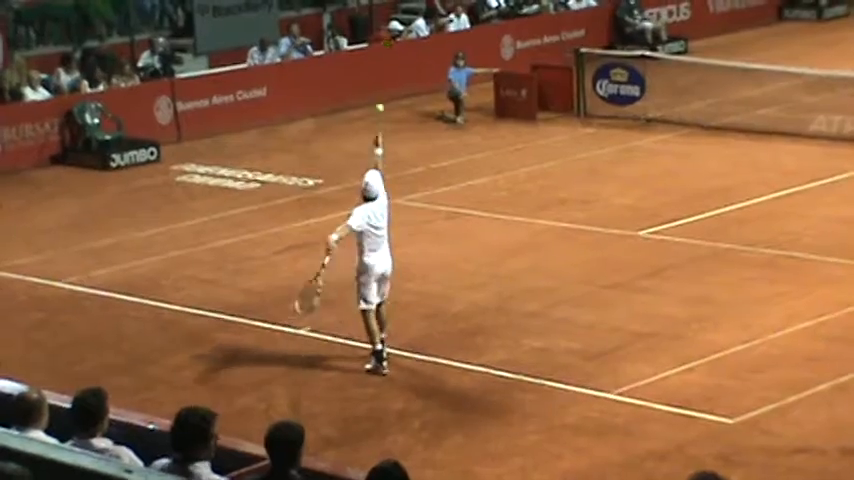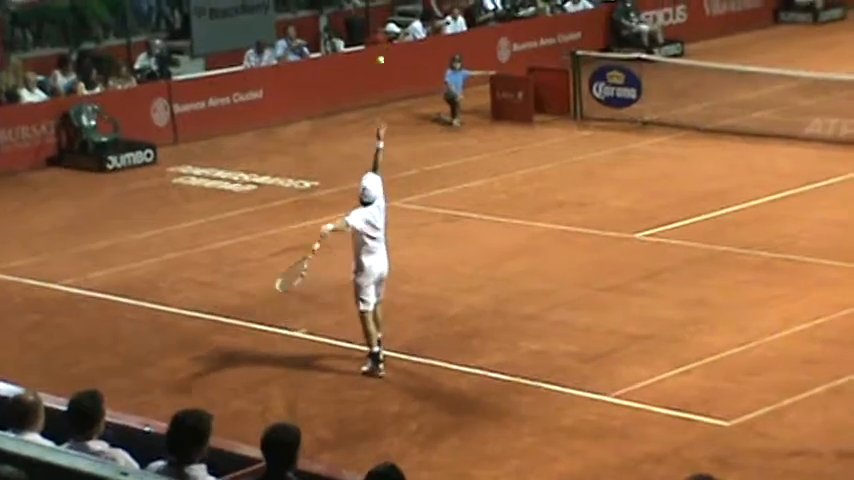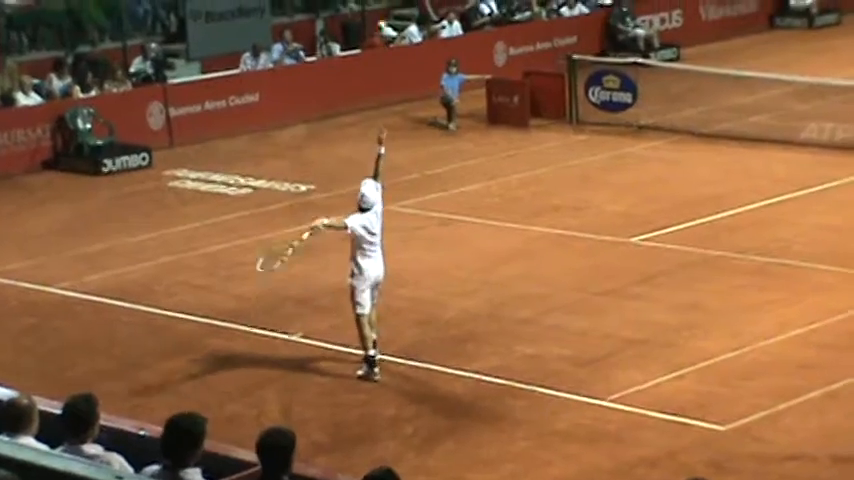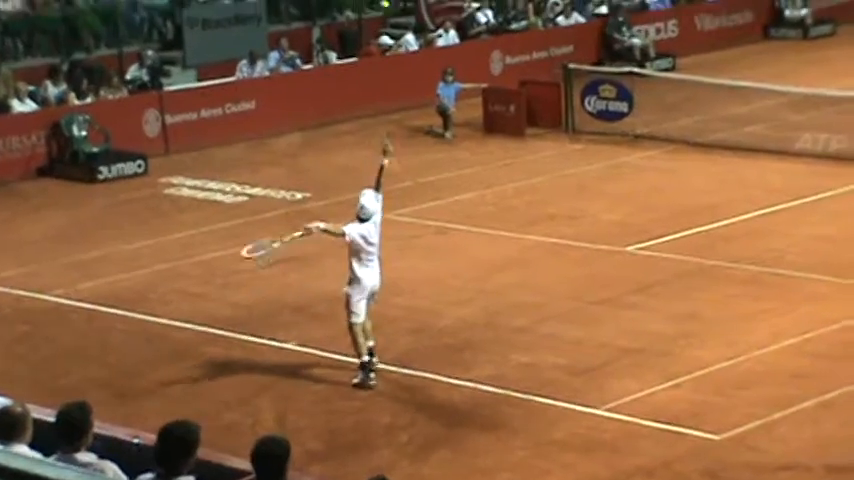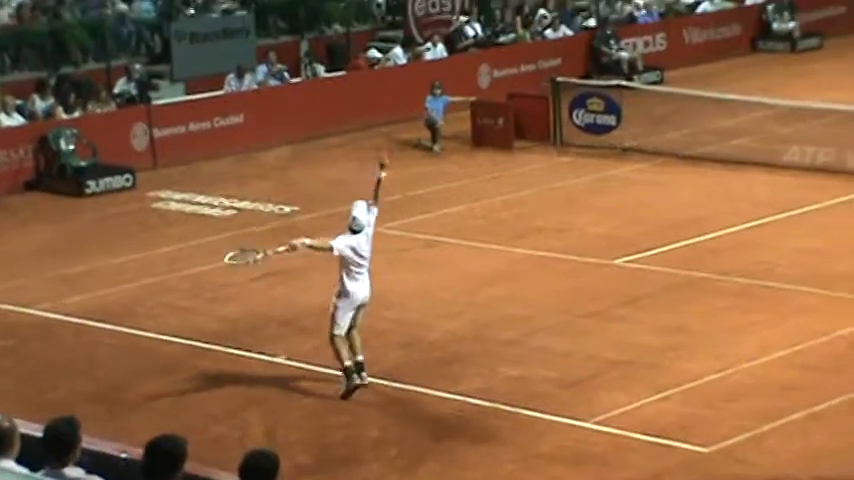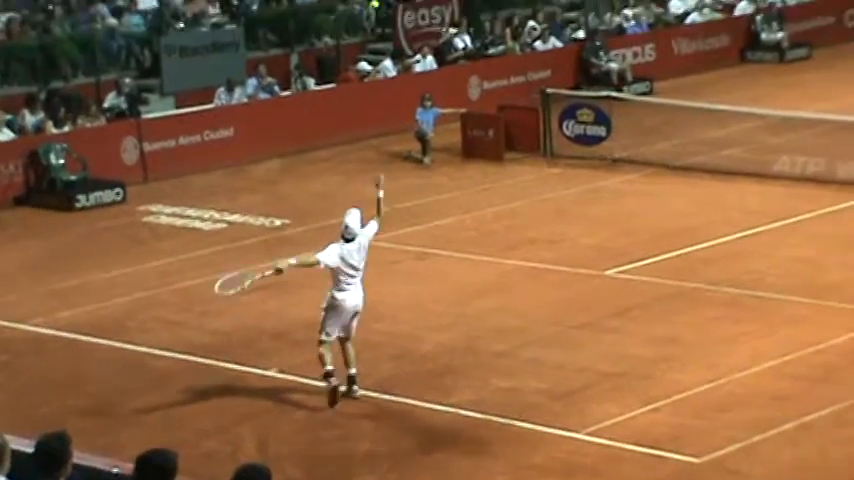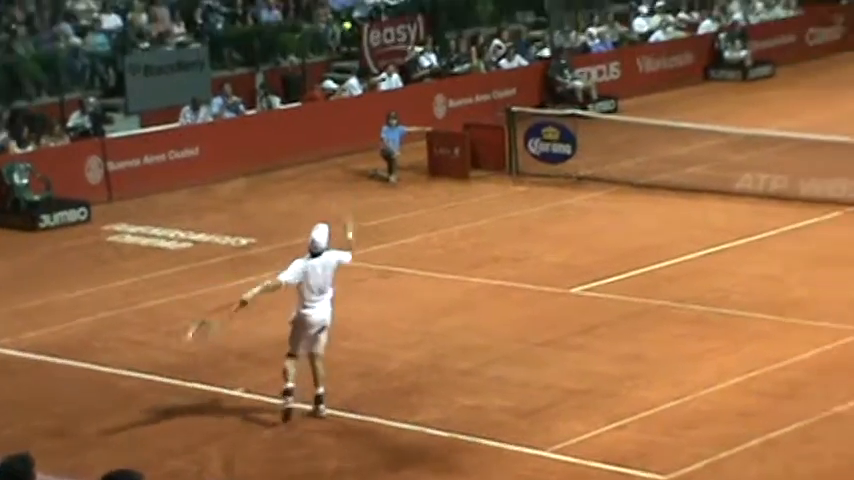
dt=0.1s
person 1, frame 1
left shoulder: (360, 212)
right shoulder: (382, 199)
left elbow: (349, 226)
right elbow: (379, 173)
left wrist: (334, 238)
right wrist: (379, 151)
left hip: (369, 268)
right hip: (386, 264)
left knee: (368, 312)
right knee: (380, 307)
left ankle: (380, 360)
right ankle: (381, 347)
person 1, frame 2
left shoulder: (359, 215)
right shoulder: (379, 204)
left elbow: (346, 223)
right elbow: (377, 170)
left wrist: (329, 227)
right wrist: (380, 143)
left hip: (366, 270)
right hip: (382, 265)
left knee: (366, 314)
right knee: (376, 306)
left ankle: (376, 362)
right ankle: (378, 347)
person 1, frame 3
left shoulder: (357, 220)
right shoulder: (377, 207)
left elbow: (342, 223)
right elbow: (376, 178)
left wrist: (322, 222)
right wrist: (380, 149)
left hip: (363, 274)
right hip: (378, 270)
left knee: (361, 318)
right knee: (369, 310)
left ankle: (371, 367)
right ankle: (373, 350)
person 1, frame 4
left shoulder: (355, 229)
right shoulder: (376, 218)
left elbow: (340, 230)
right elbow: (377, 190)
left wrist: (320, 226)
right wrist: (384, 161)
left hip: (360, 282)
right hip: (374, 279)
left knee: (355, 326)
right knee: (364, 320)
left ankle: (366, 372)
right ankle: (370, 360)
person 1, frame 5
left shoulder: (347, 241)
right shoulder: (368, 230)
left elbow: (328, 245)
right elbow: (374, 202)
left wrist: (304, 242)
right wrist: (381, 175)
left hip: (349, 293)
right hip: (364, 290)
left knee: (336, 336)
right knee: (351, 329)
left ankle: (350, 376)
right ankle: (360, 371)
person 1, frame 6
left shoulder: (336, 249)
right shoulder: (363, 239)
left elbow: (315, 260)
right elbow: (378, 220)
left wrist: (289, 262)
right wrist: (380, 195)
left hip: (339, 302)
right hip: (357, 299)
left knee: (324, 344)
right knee: (346, 340)
left ankle: (332, 380)
right ankle: (352, 384)
person 1, frame 7
left shoulder: (301, 265)
right shoulder: (332, 257)
left elbow: (278, 282)
right elbow: (350, 256)
left wrist: (251, 294)
right wrist: (349, 235)
left hip: (305, 316)
right hip: (324, 315)
left knee: (291, 357)
right knee: (316, 358)
left ankle: (288, 397)
right ankle: (319, 404)
